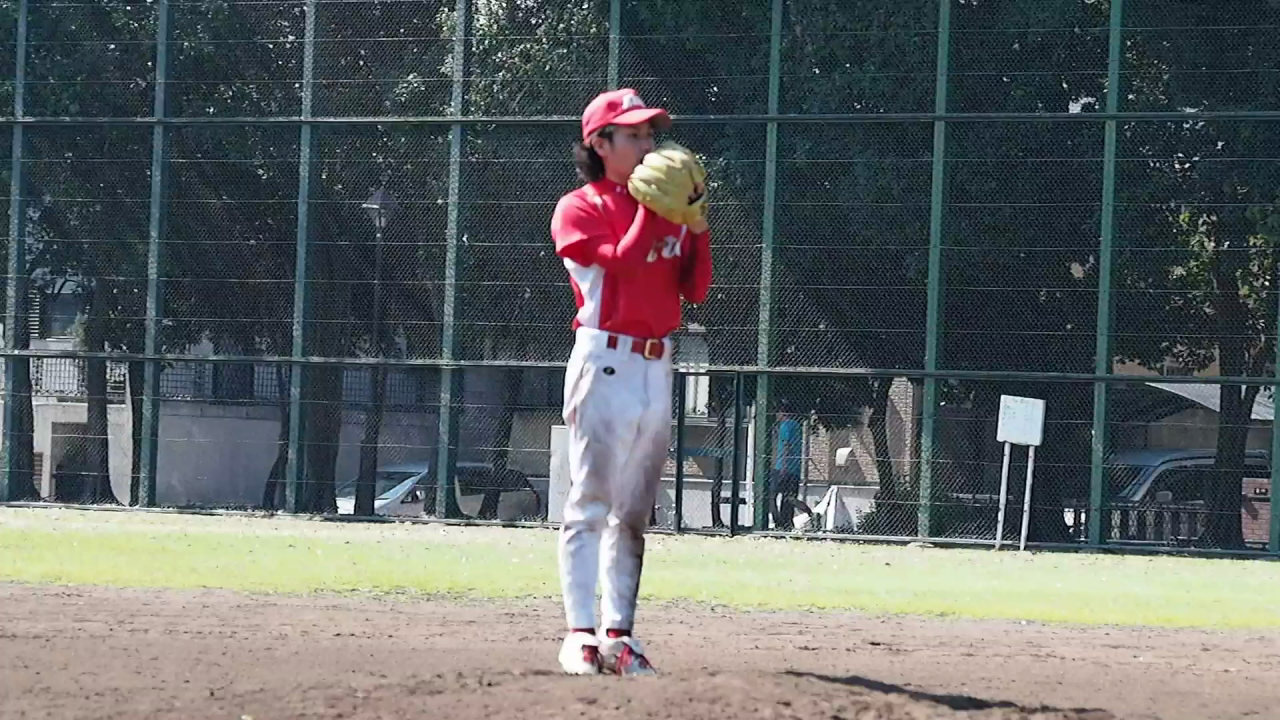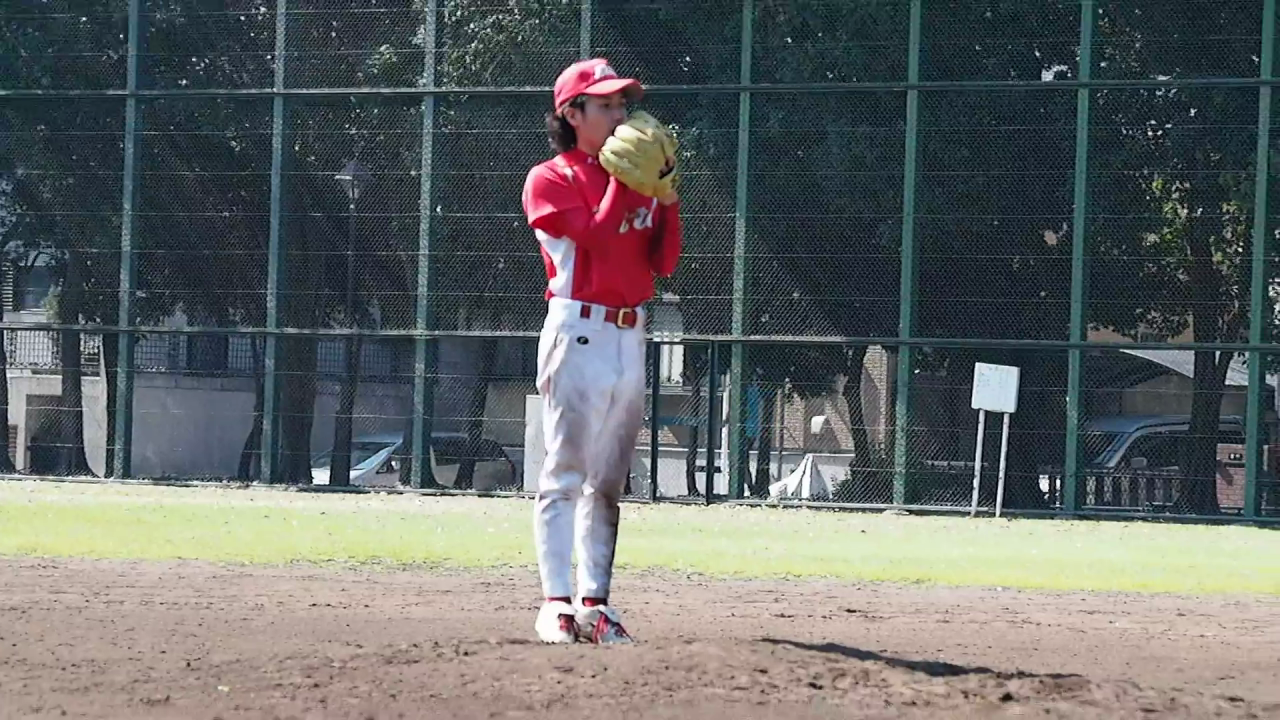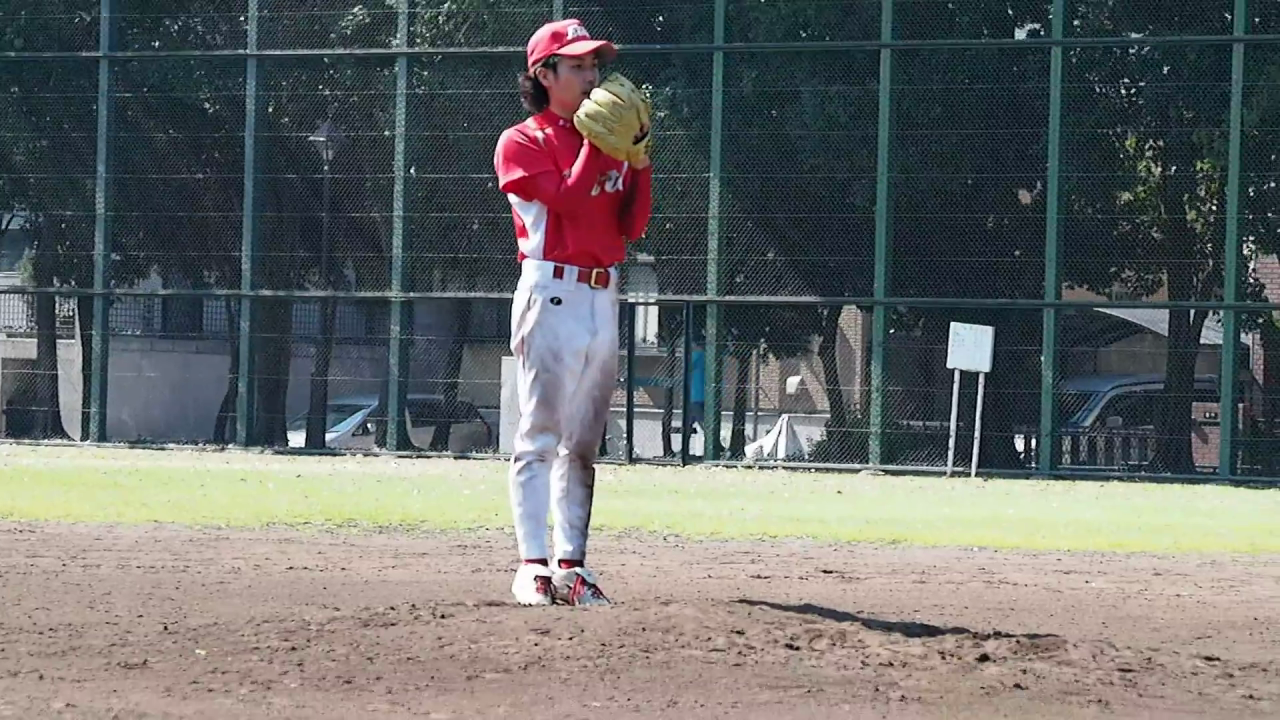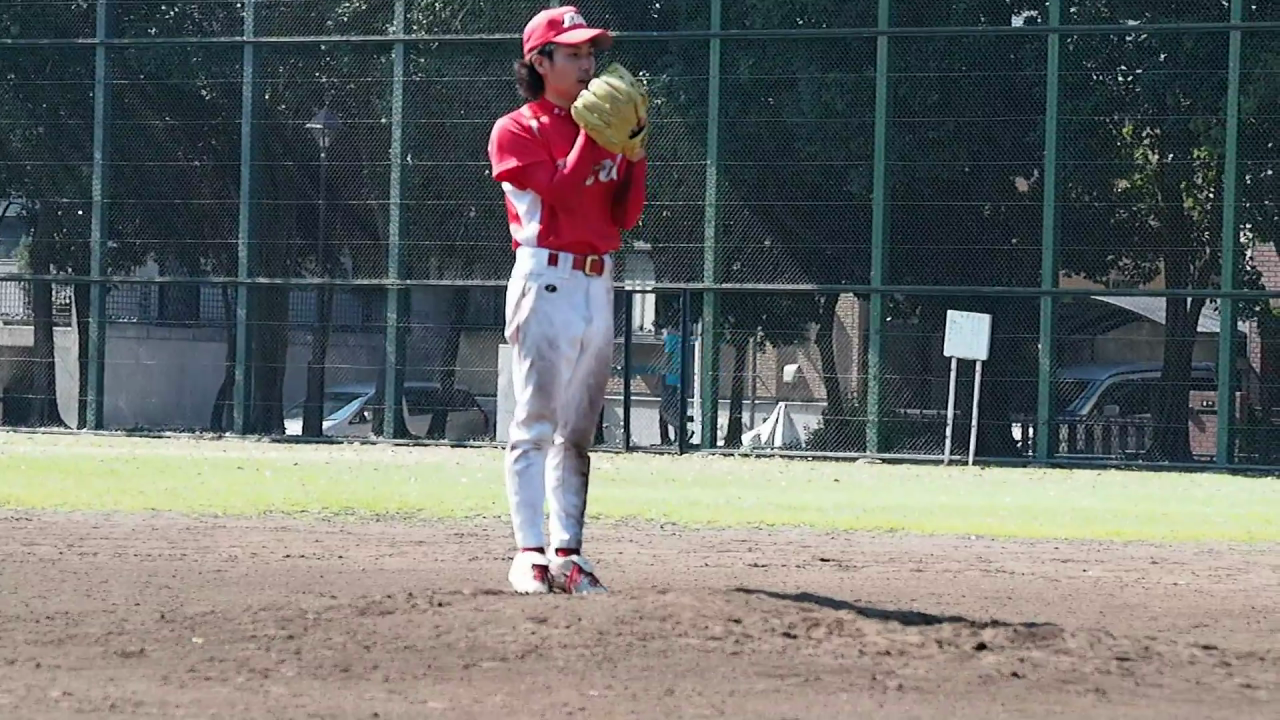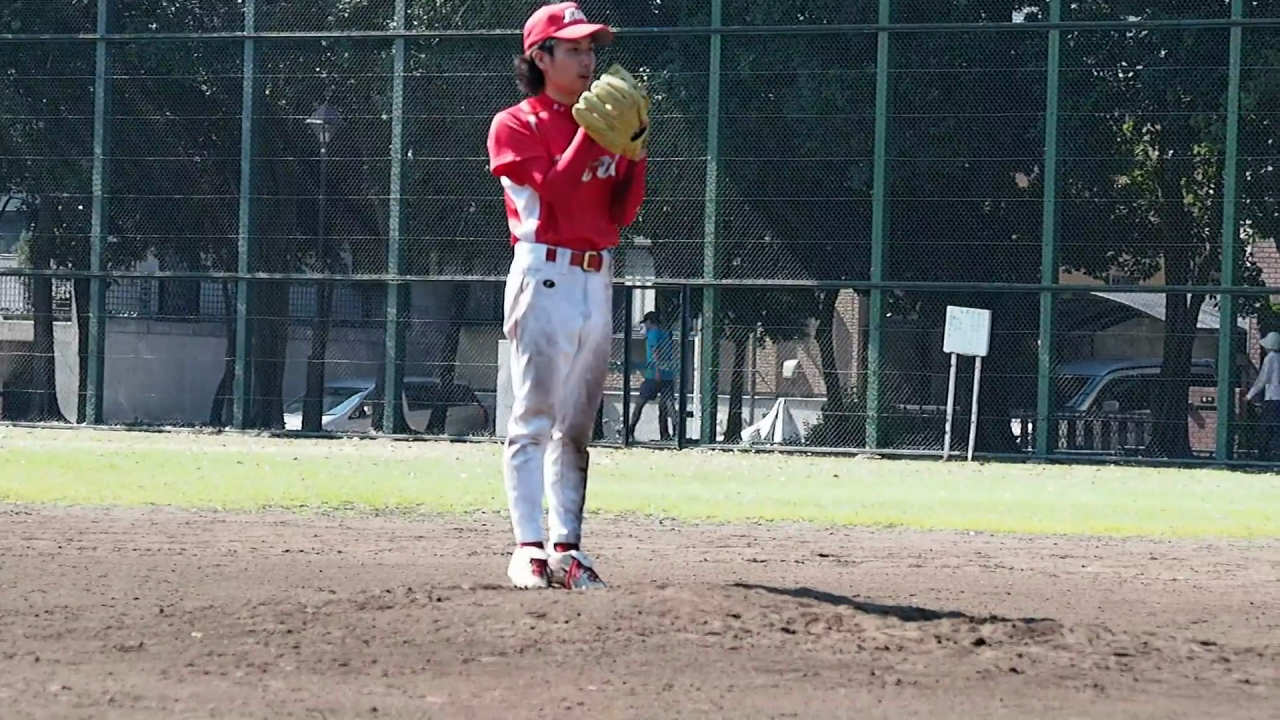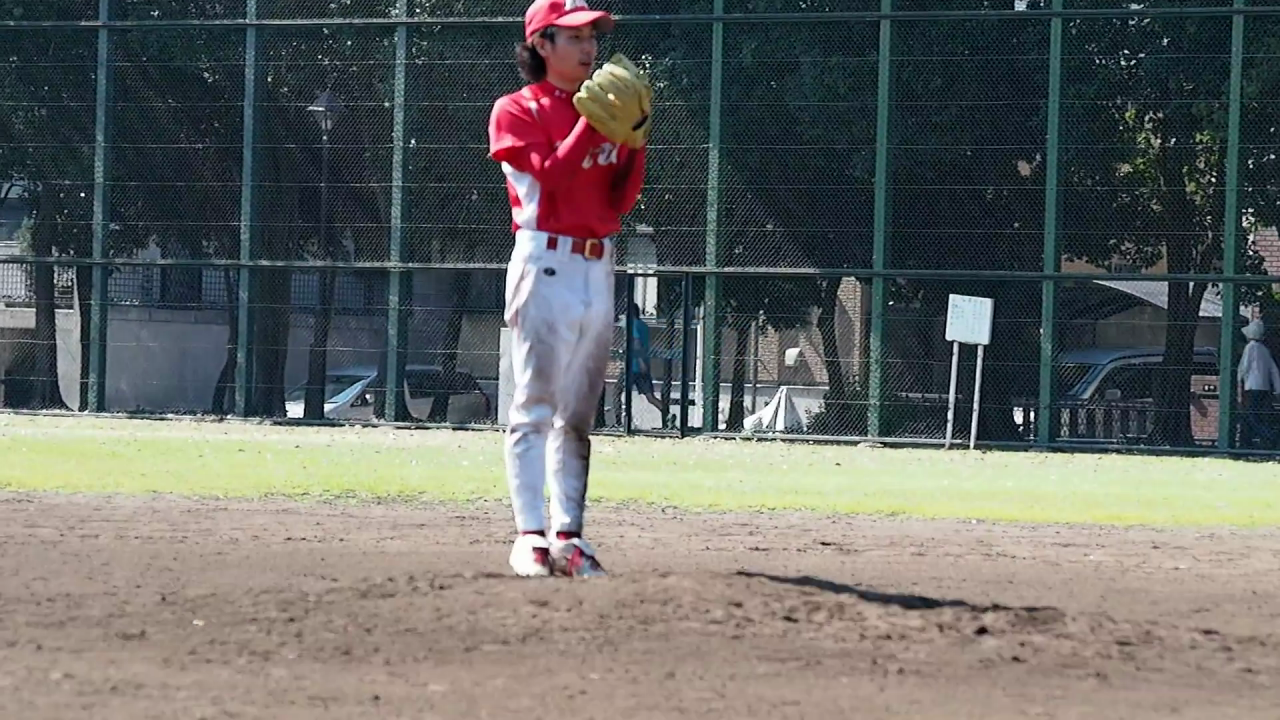
dt=0.2s
person 1, frame 1
left shoulder: (665, 209)
right shoulder: (579, 208)
left elbow: (696, 288)
right elbow: (625, 264)
left wrist: (694, 216)
right wrist: (651, 202)
left hip: (657, 367)
right hip: (606, 363)
left knee: (633, 510)
right knee: (590, 504)
left ankle: (619, 632)
right ankle: (581, 633)
person 1, frame 2
left shoulder: (635, 179)
right shoulder: (549, 178)
left elbow: (663, 261)
right elbow: (598, 236)
left wrist: (666, 190)
right wrist: (623, 174)
left hip: (630, 336)
right hip: (579, 332)
left knee: (608, 479)
right knee: (565, 473)
left ankle: (595, 601)
right ankle: (557, 603)
person 1, frame 3
right shoulder: (522, 141)
left elbow: (632, 225)
right elbow: (570, 201)
left wrist: (639, 154)
right wrist: (597, 138)
left hip: (604, 297)
right hip: (553, 293)
left knee: (583, 441)
right knee: (541, 434)
left ankle: (571, 564)
right ankle: (534, 565)
person 1, frame 4
right shoulder: (516, 129)
left elbow: (625, 216)
right elbow: (562, 192)
left wrist: (635, 147)
right wrist: (593, 130)
left hip: (599, 285)
right hip: (547, 281)
left knee: (578, 428)
right knee: (536, 422)
left ankle: (568, 552)
right ankle: (531, 553)
person 1, frame 5
right shoulder: (515, 123)
left elbow: (621, 214)
right elbow: (556, 188)
left wrist: (635, 148)
right wrist: (592, 127)
left hip: (598, 281)
right hip: (545, 277)
left knee: (576, 424)
right knee: (534, 418)
left ankle: (566, 547)
right ankle: (529, 547)
person 1, frame 6
left shoulder: (606, 110)
right shoulder: (516, 110)
left elbow: (621, 200)
right elbow: (555, 174)
left wrist: (636, 135)
right wrist: (593, 115)
left hip: (599, 267)
right hip: (547, 263)
left knee: (578, 411)
right knee: (536, 404)
left ankle: (568, 534)
right ankle: (531, 534)
